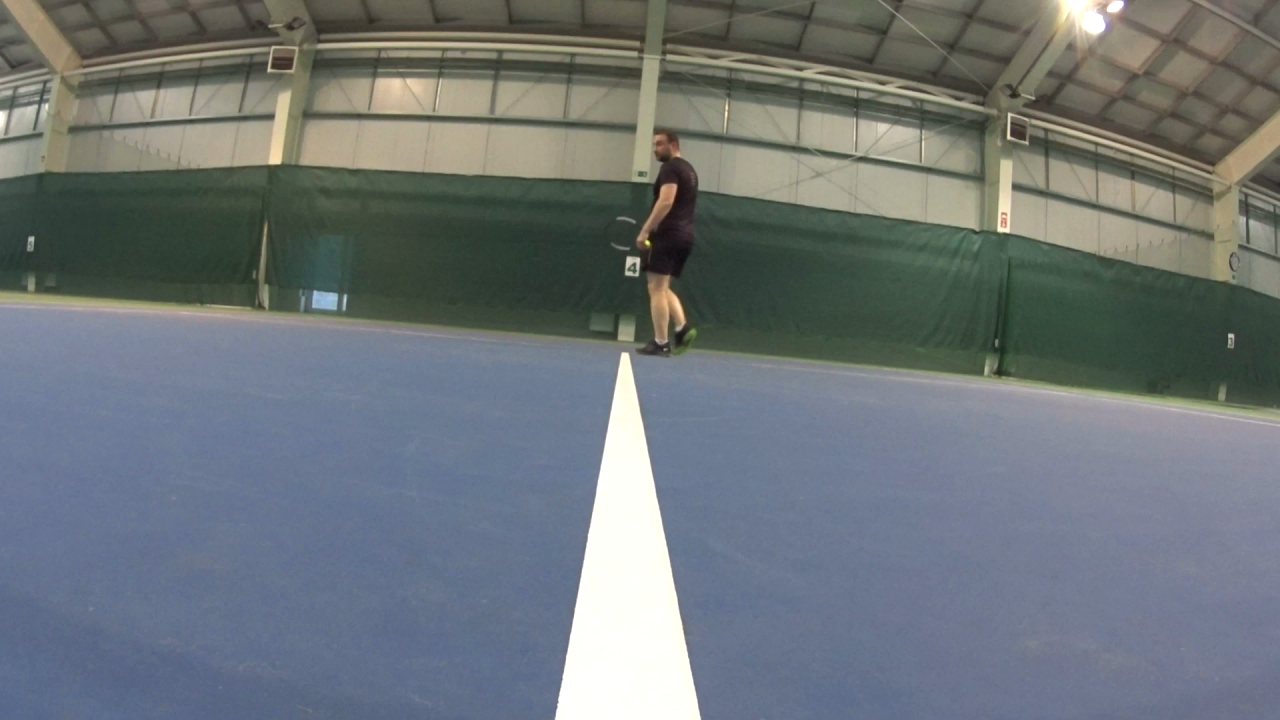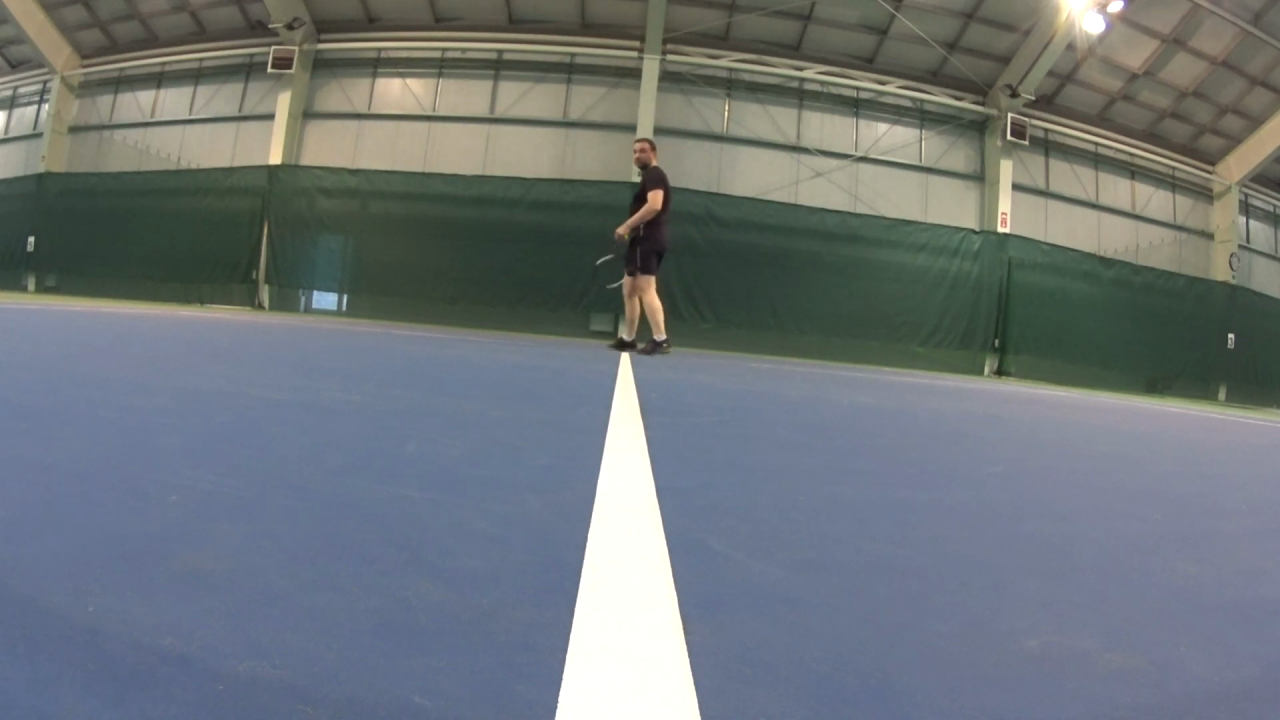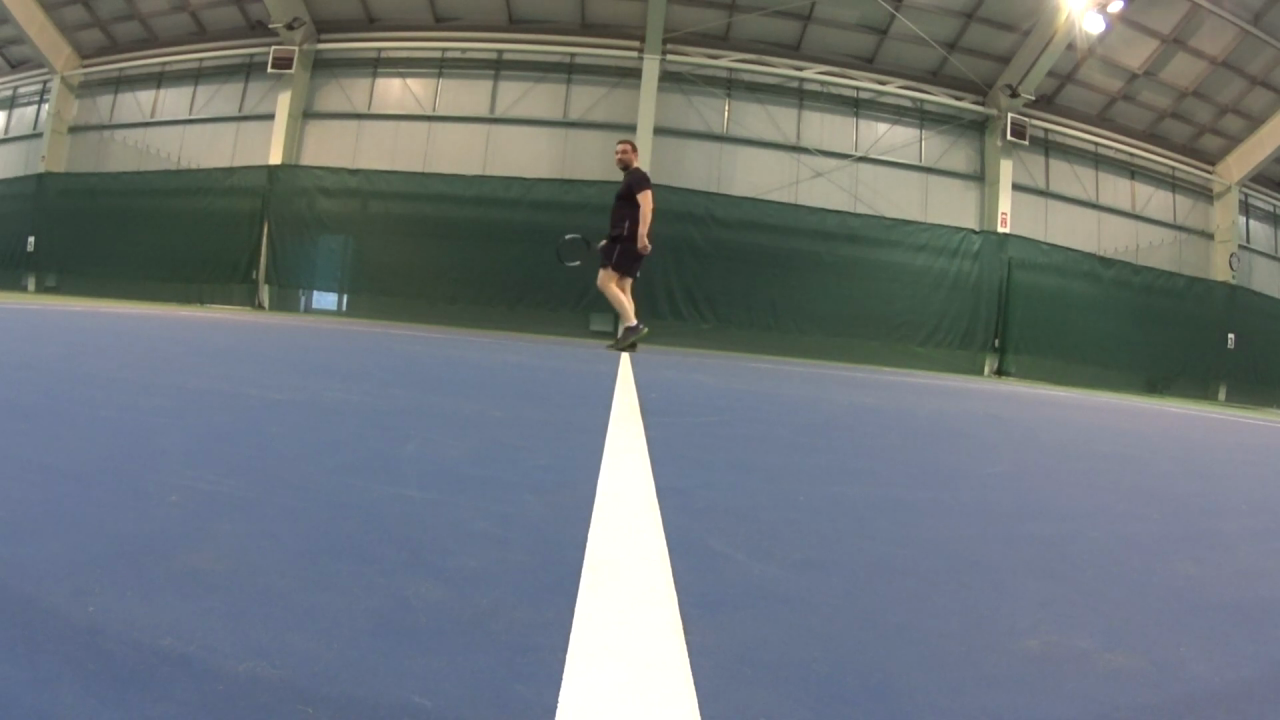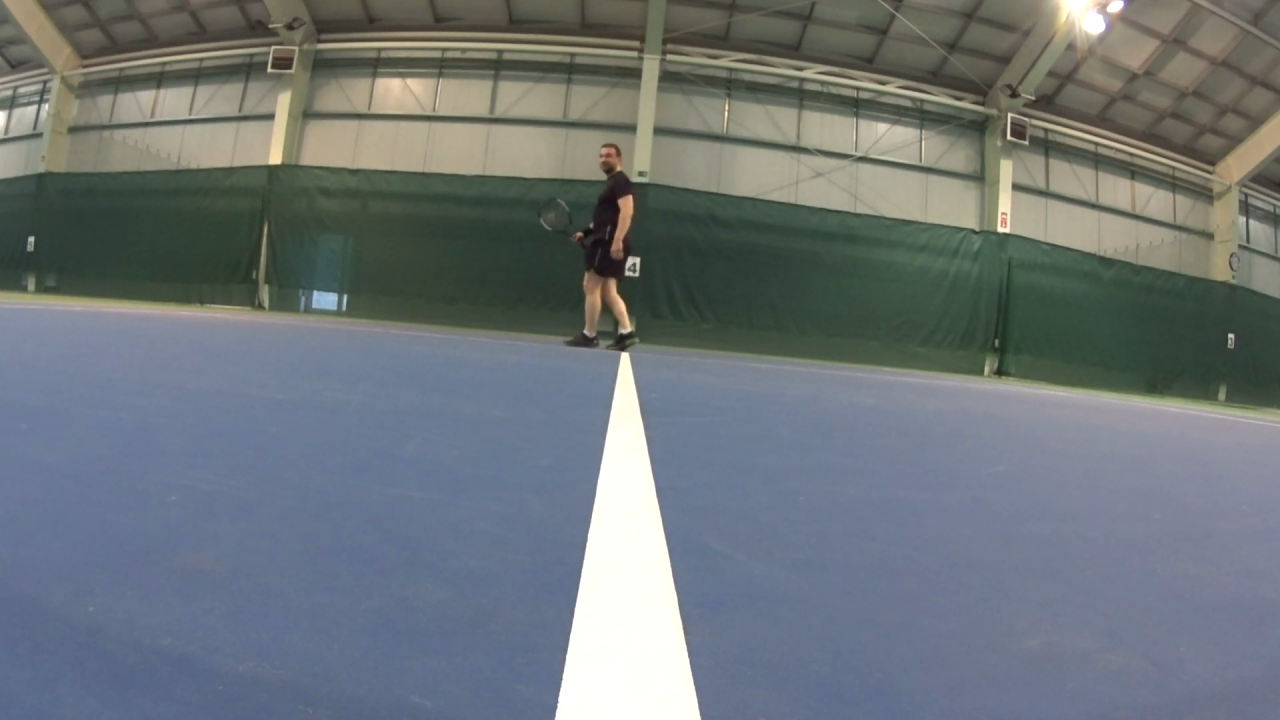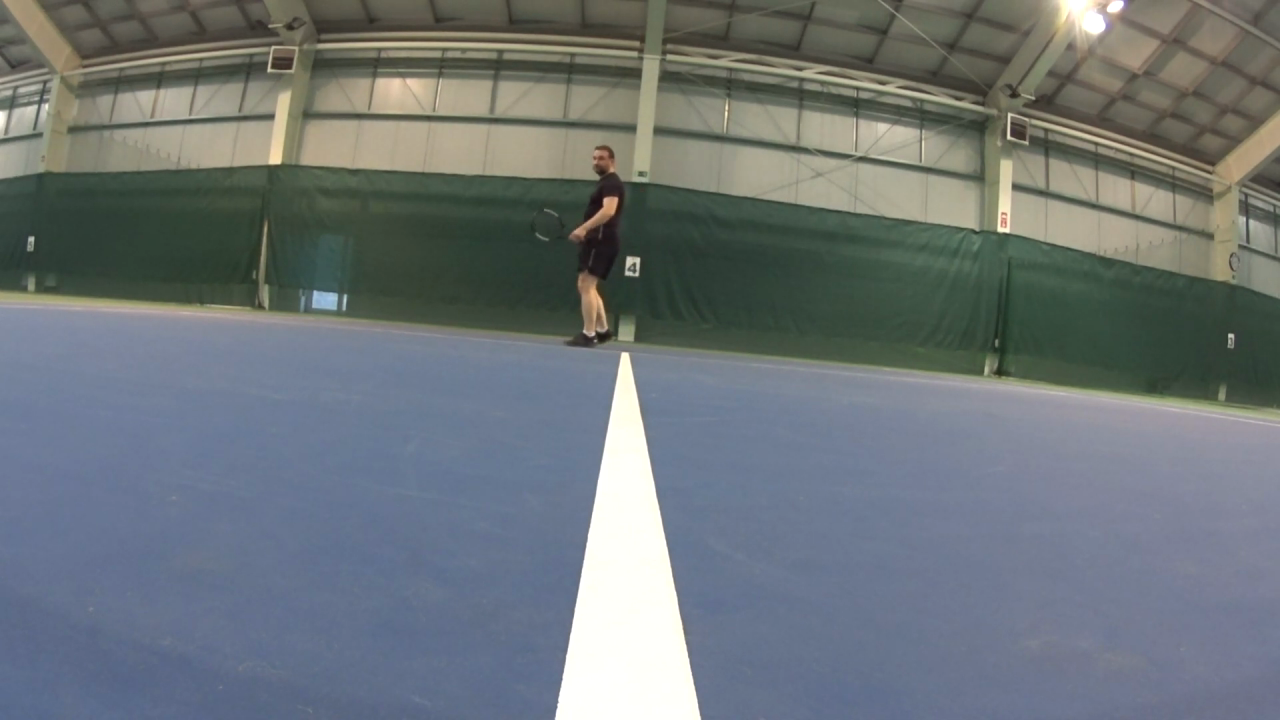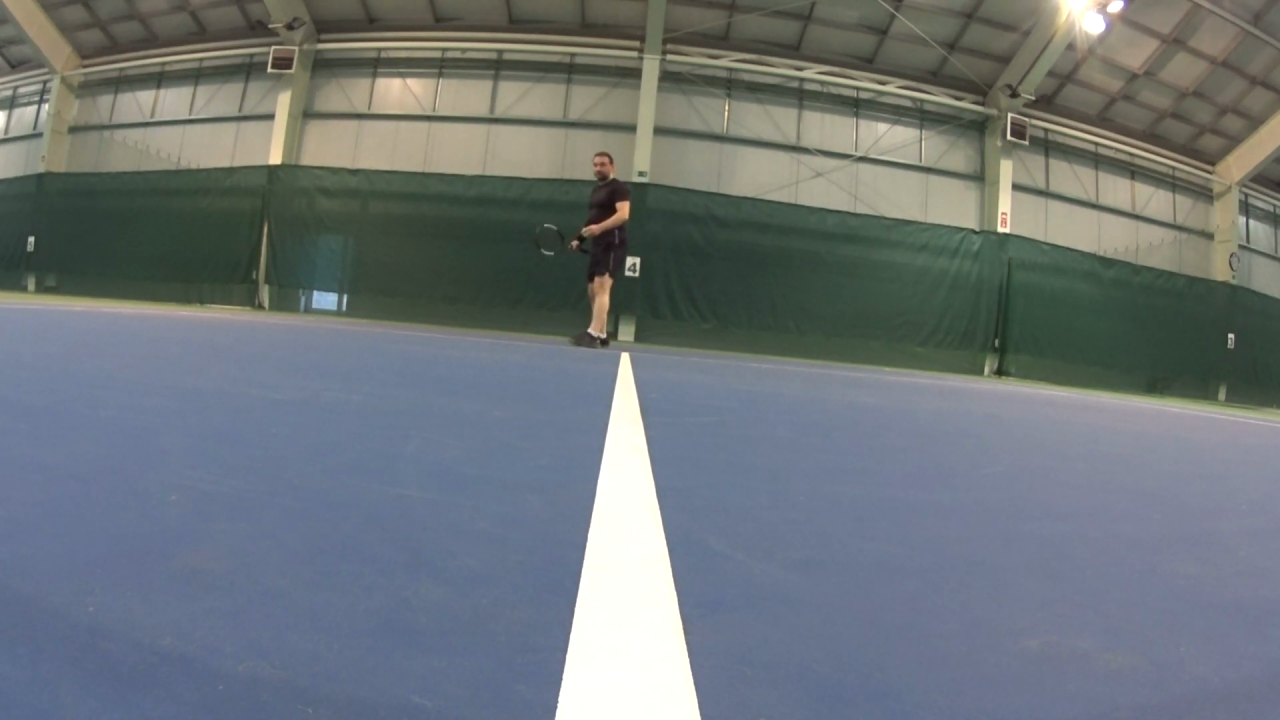
dt=0.3s
person 1, frame 1
left shoulder: (670, 168)
right shoulder: (688, 169)
left elbow: (666, 201)
left wrist: (645, 230)
left hip: (666, 234)
right hip: (685, 235)
left knee: (656, 289)
right knee: (664, 288)
left ankle: (661, 343)
right ankle: (682, 329)
person 1, frame 2
left shoulder: (653, 175)
right shoulder: (655, 176)
left elbow: (654, 206)
left wrist: (627, 226)
left hip: (646, 239)
right hip: (652, 240)
left knee: (646, 290)
right knee: (629, 291)
left ankle: (660, 340)
right ankle: (627, 339)
person 1, frame 3
left shoulder: (638, 177)
right shoulder: (629, 179)
left elbow: (646, 206)
left wrist: (642, 236)
right wrist: (609, 239)
left hip: (628, 239)
right hip: (624, 239)
left knee: (605, 282)
right knee: (622, 289)
left ankle: (633, 325)
right ankle: (628, 338)
person 1, frame 4
left shoulder: (621, 181)
right shoulder: (612, 182)
left elbow: (627, 211)
left wrist: (617, 240)
right wrist: (586, 232)
left hip: (608, 242)
right hip: (606, 242)
left knee: (590, 287)
right knee: (608, 291)
left ankle: (589, 335)
right ankle: (626, 332)
person 1, frame 5
left shoulder: (612, 182)
right shoulder: (604, 183)
left elbow: (608, 211)
left wrist: (584, 228)
right wrist: (583, 231)
left hip: (601, 241)
right hip: (598, 241)
left knee: (585, 285)
right knee: (589, 287)
left ankle: (588, 335)
right ankle: (603, 330)
person 1, frame 6
left shoulder: (619, 188)
right shoulder: (596, 191)
left elbow: (623, 214)
left wrist: (599, 227)
right wrist: (579, 239)
left hip: (612, 245)
right hip: (598, 247)
left knee: (601, 288)
right knee: (593, 291)
left ankle: (593, 334)
right ankle: (600, 336)
